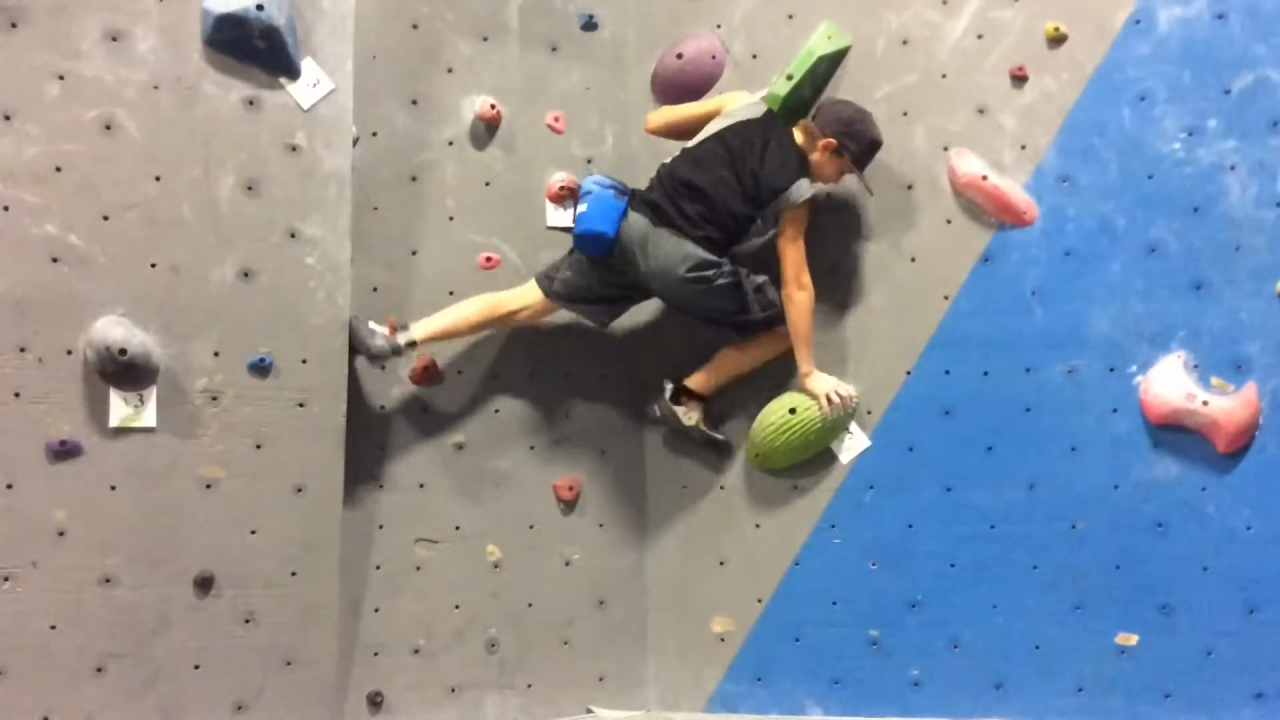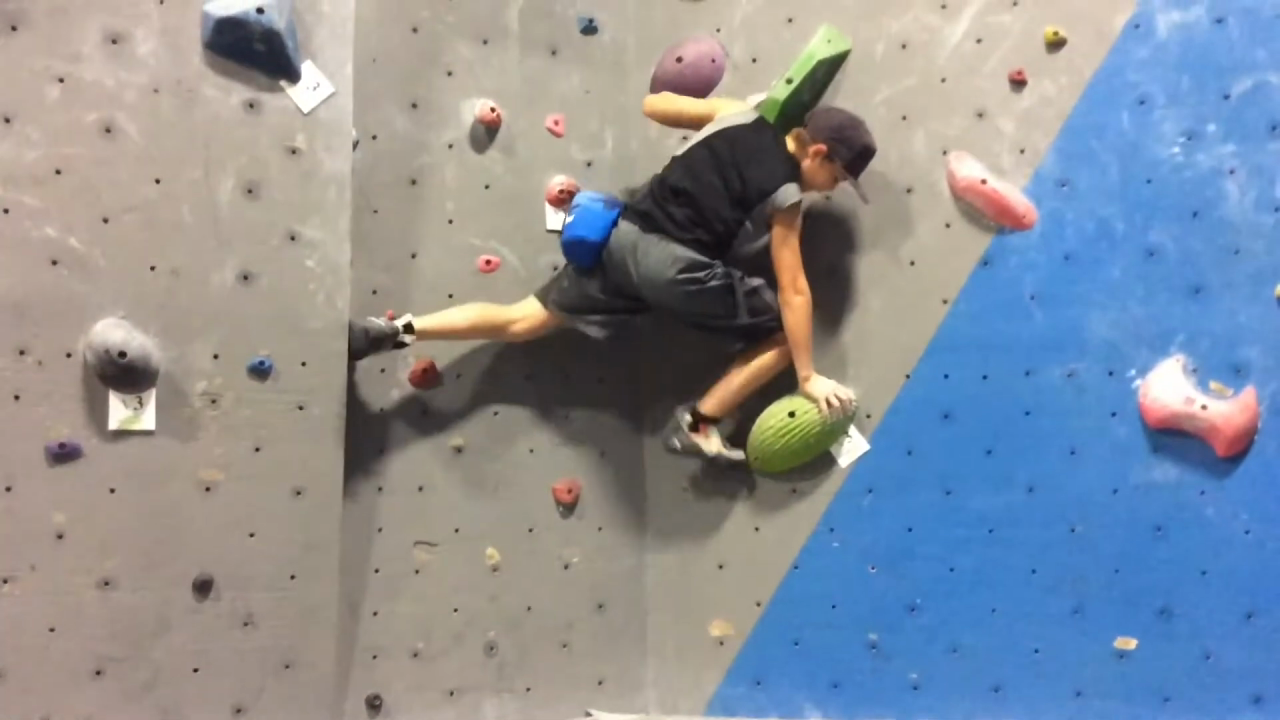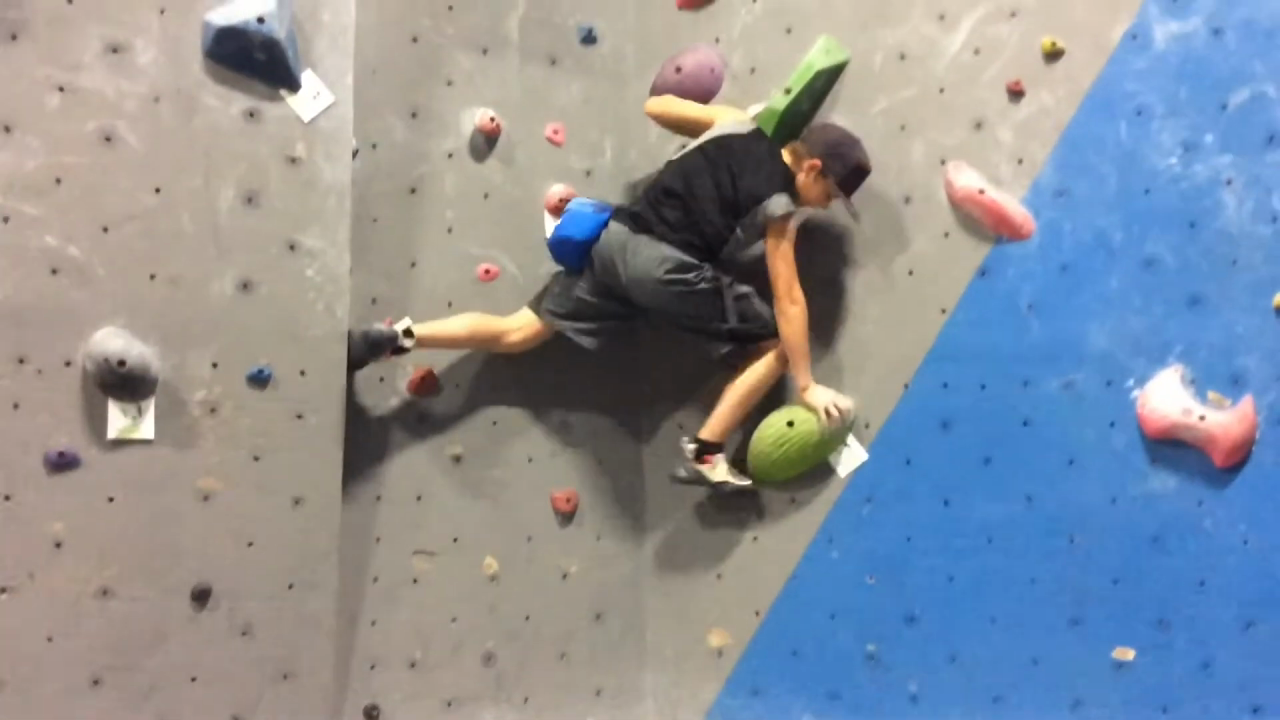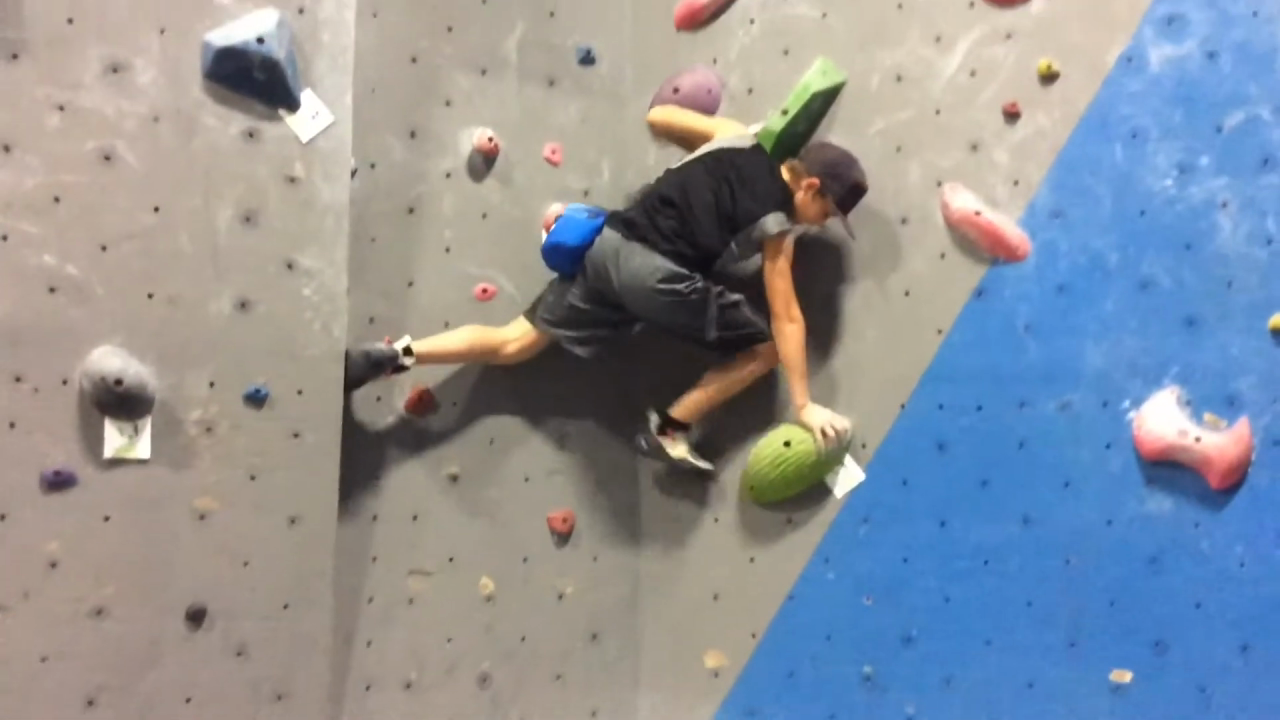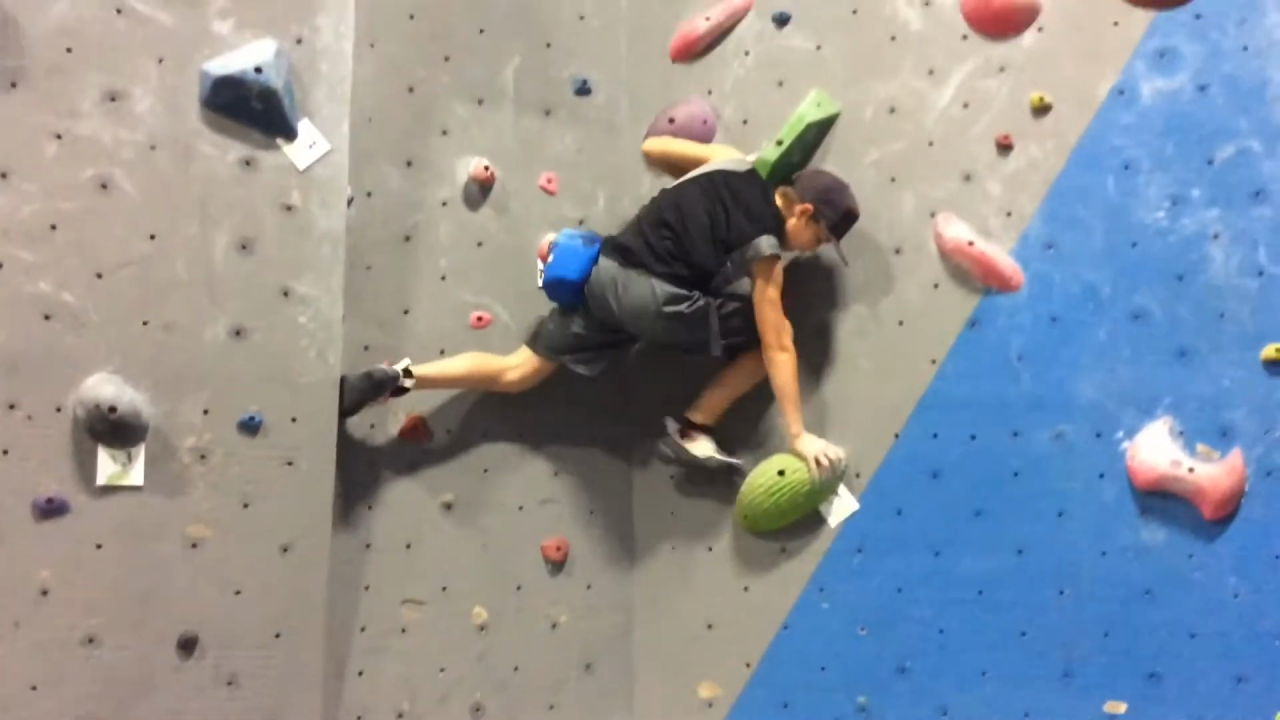
dt=0.2s
person 1, frame 1
left shoulder: (744, 106)
right shoulder: (797, 188)
left elbow: (655, 123)
right elbow: (797, 286)
right wrist: (808, 371)
left hip: (631, 224)
right hip: (683, 263)
left knee: (520, 302)
right knee: (783, 324)
left ankle: (398, 336)
right ankle: (686, 396)
person 1, frame 2
left shoulder: (737, 115)
right shoulder: (786, 195)
left elbow: (653, 105)
right elbow: (794, 291)
right wrist: (808, 376)
left hip: (623, 235)
right hip: (676, 268)
left knee: (519, 321)
right knee: (783, 333)
left ankle: (396, 330)
right ankle: (700, 424)
person 1, frame 3
left shoulder: (737, 125)
right shoulder: (780, 206)
left elbow: (654, 106)
right elbow: (789, 302)
right wrist: (806, 385)
left hip: (612, 239)
right hip: (664, 269)
left knee: (515, 332)
right knee: (774, 343)
left ankle: (396, 336)
right ankle: (706, 451)
person 1, frame 4
left shoulder: (736, 138)
right shoulder: (776, 225)
left elbow: (657, 117)
right elbow: (787, 321)
right wrist: (804, 406)
left hip: (606, 244)
right hip: (655, 278)
left knee: (514, 342)
right knee: (762, 343)
left ankle: (398, 354)
right ankle: (671, 425)
person 1, frame 5
left shoulder: (731, 163)
right shoulder: (767, 248)
left elbow: (651, 147)
right elbow: (778, 347)
right wrist: (797, 433)
left hip: (603, 271)
right hip: (653, 300)
left knee: (515, 372)
right knee: (760, 336)
left ankle: (396, 378)
right ankle: (693, 428)
